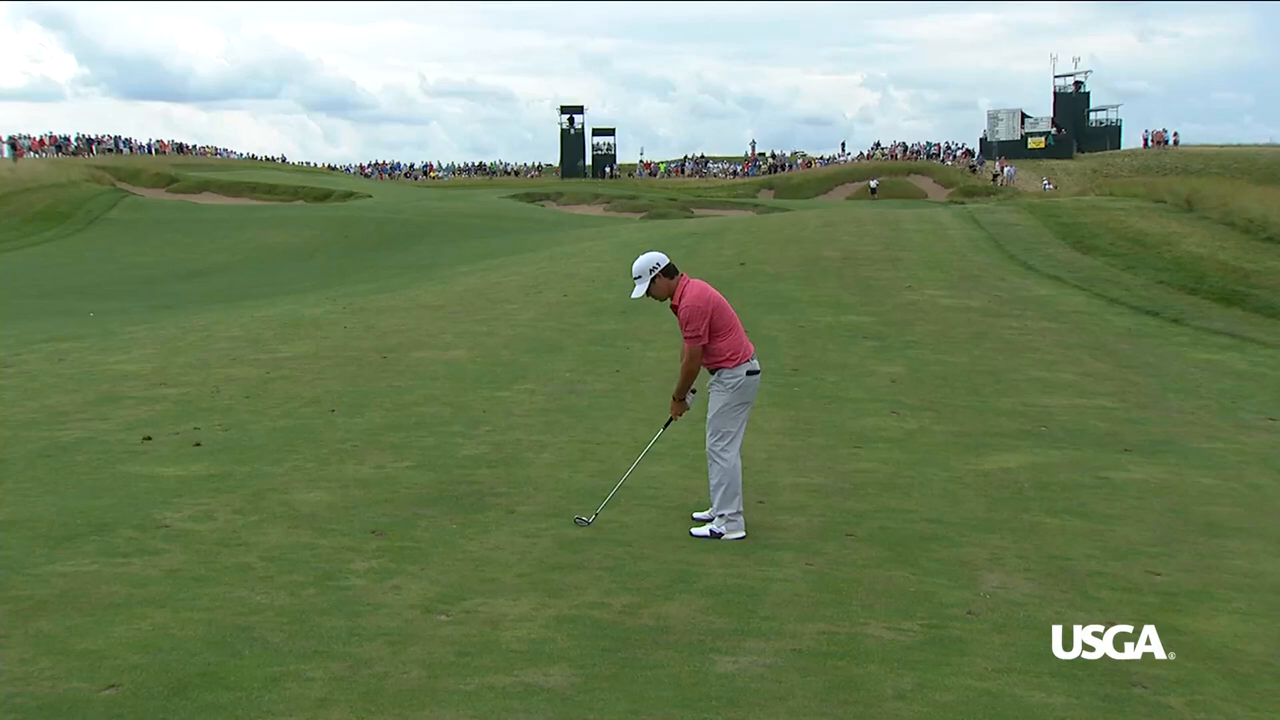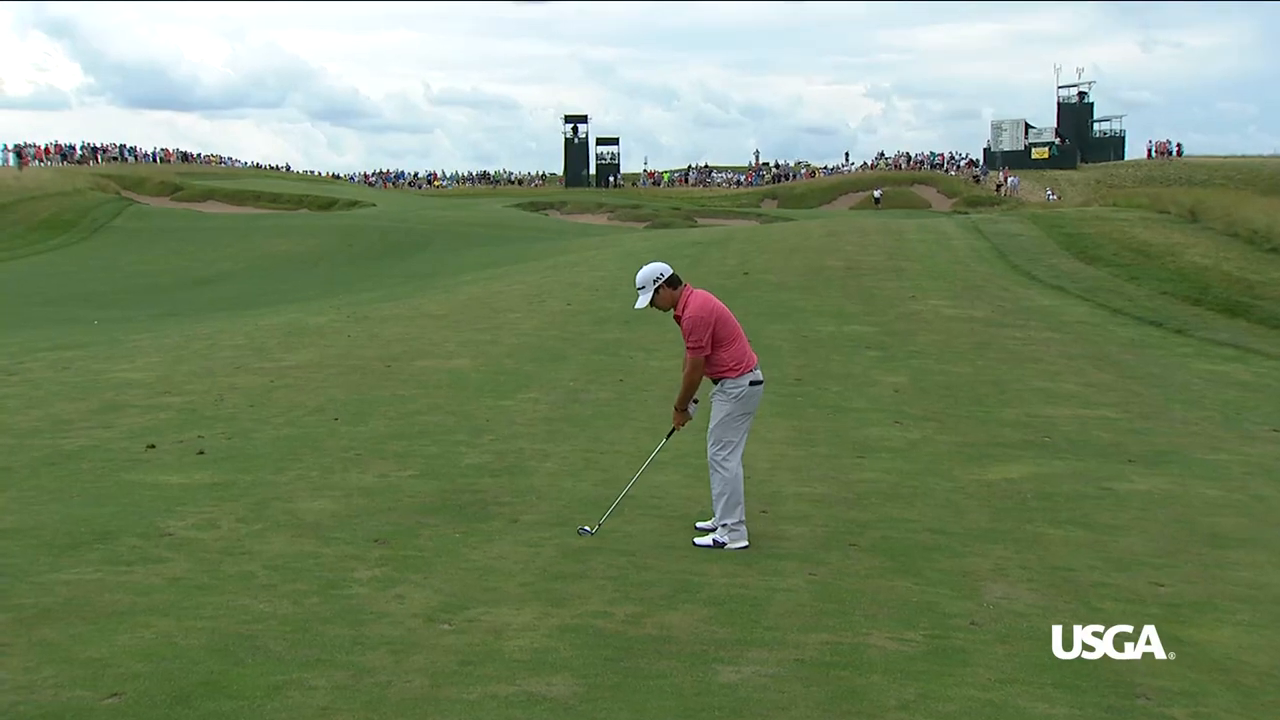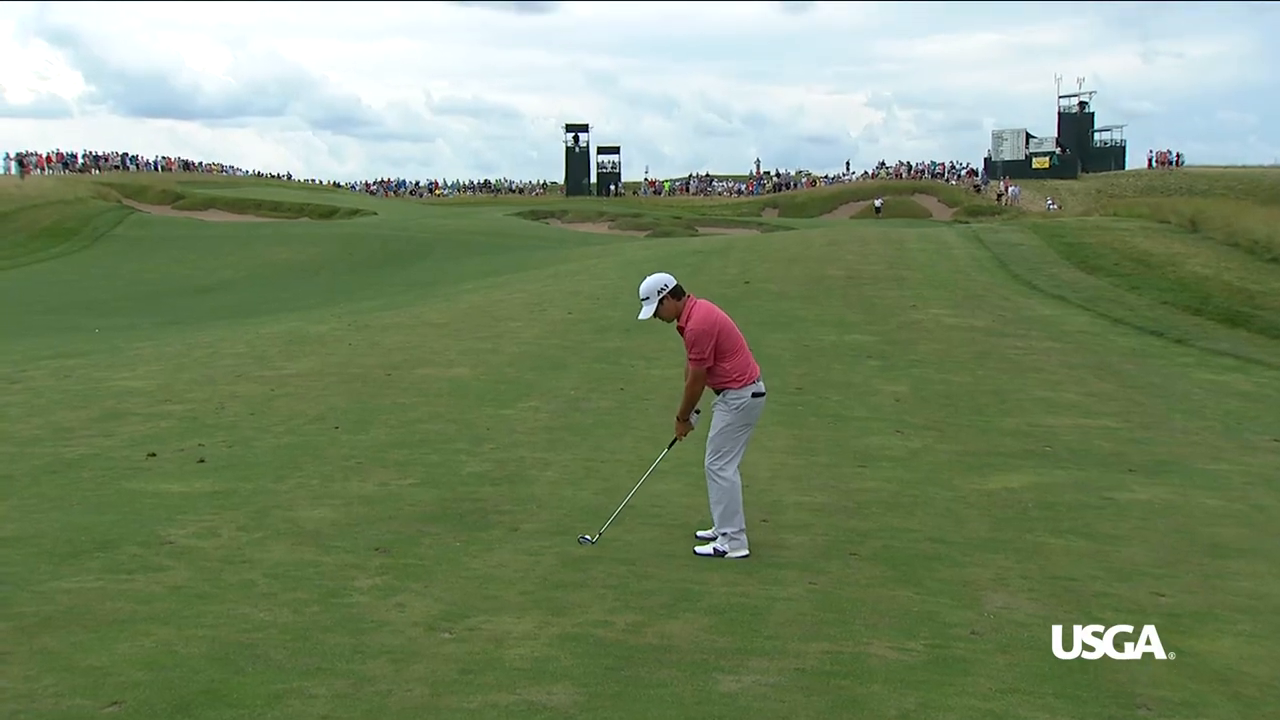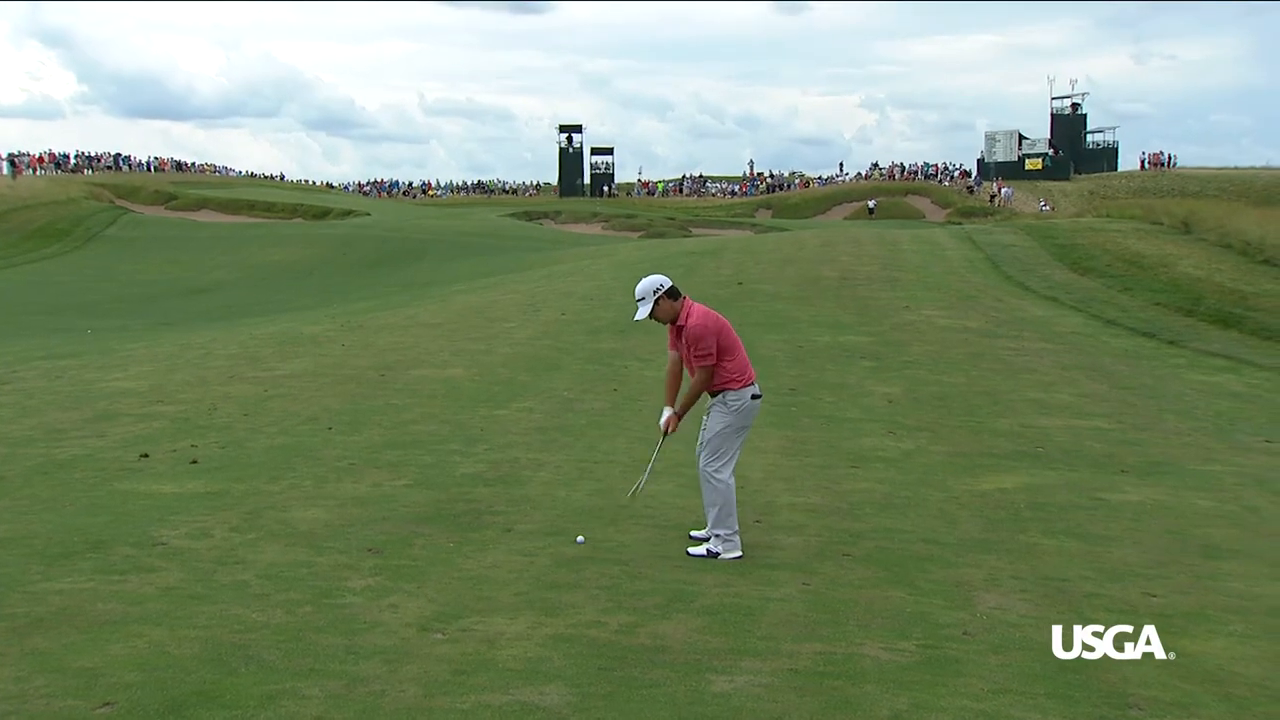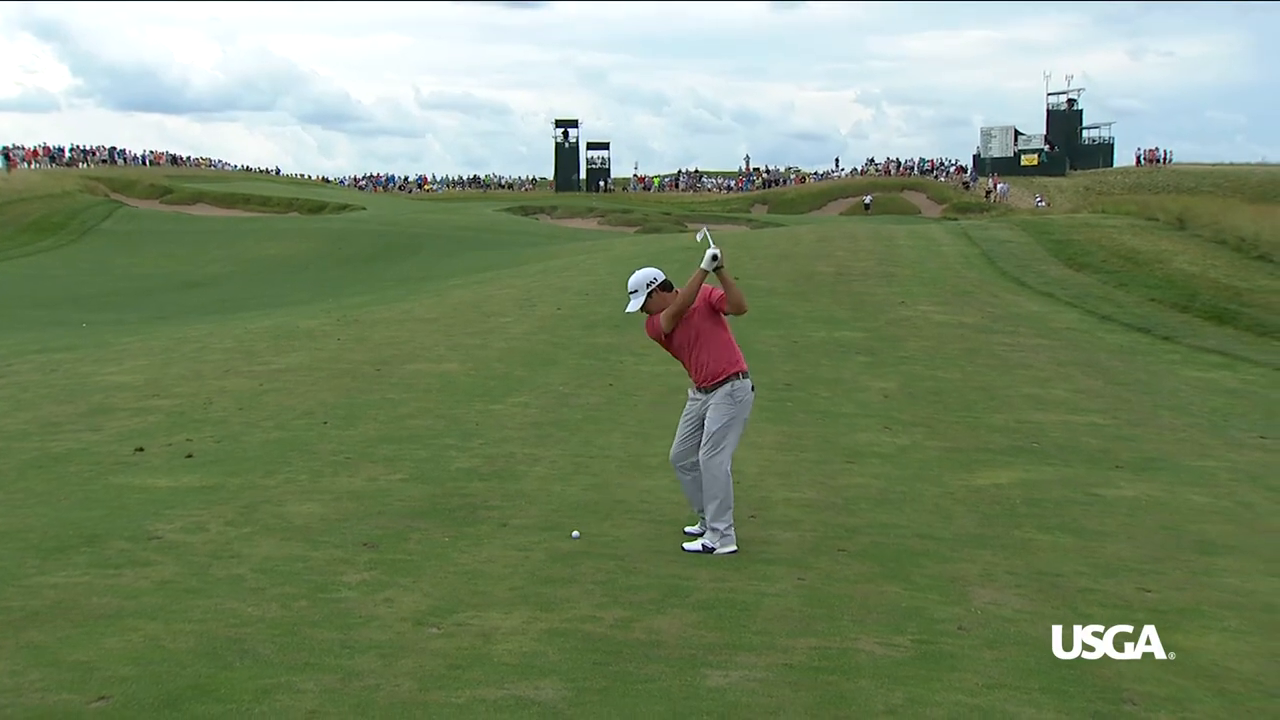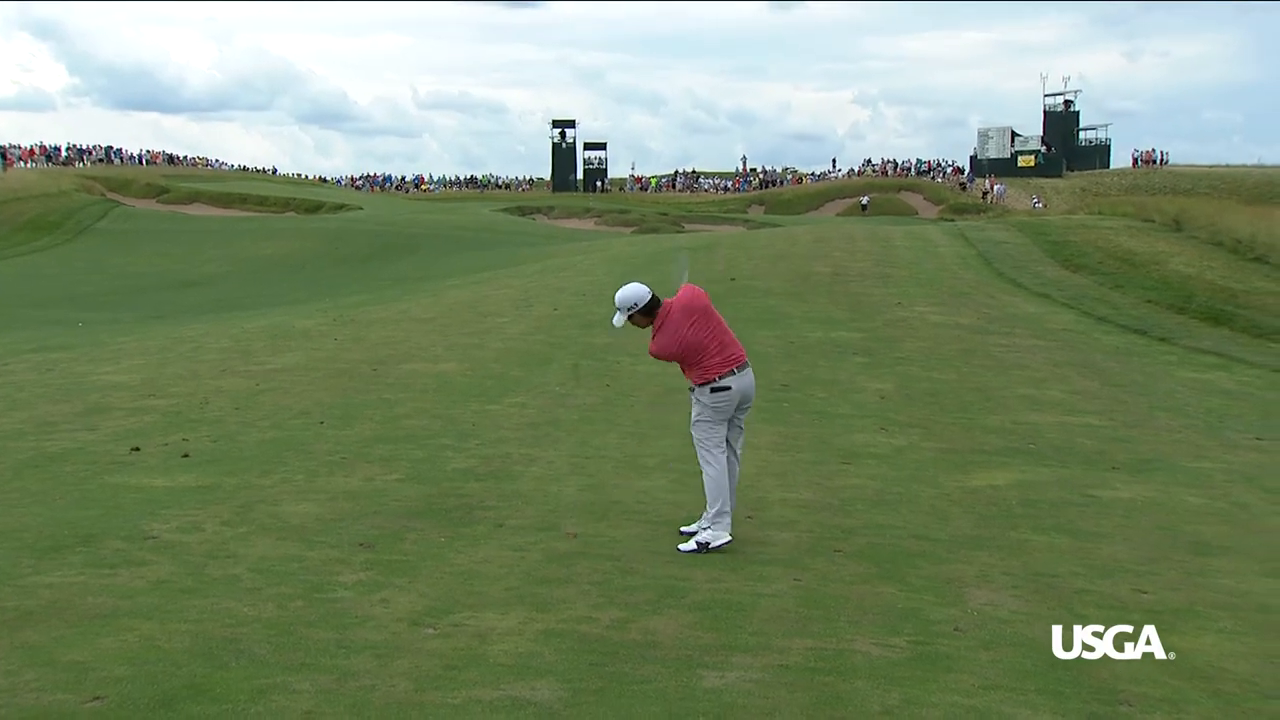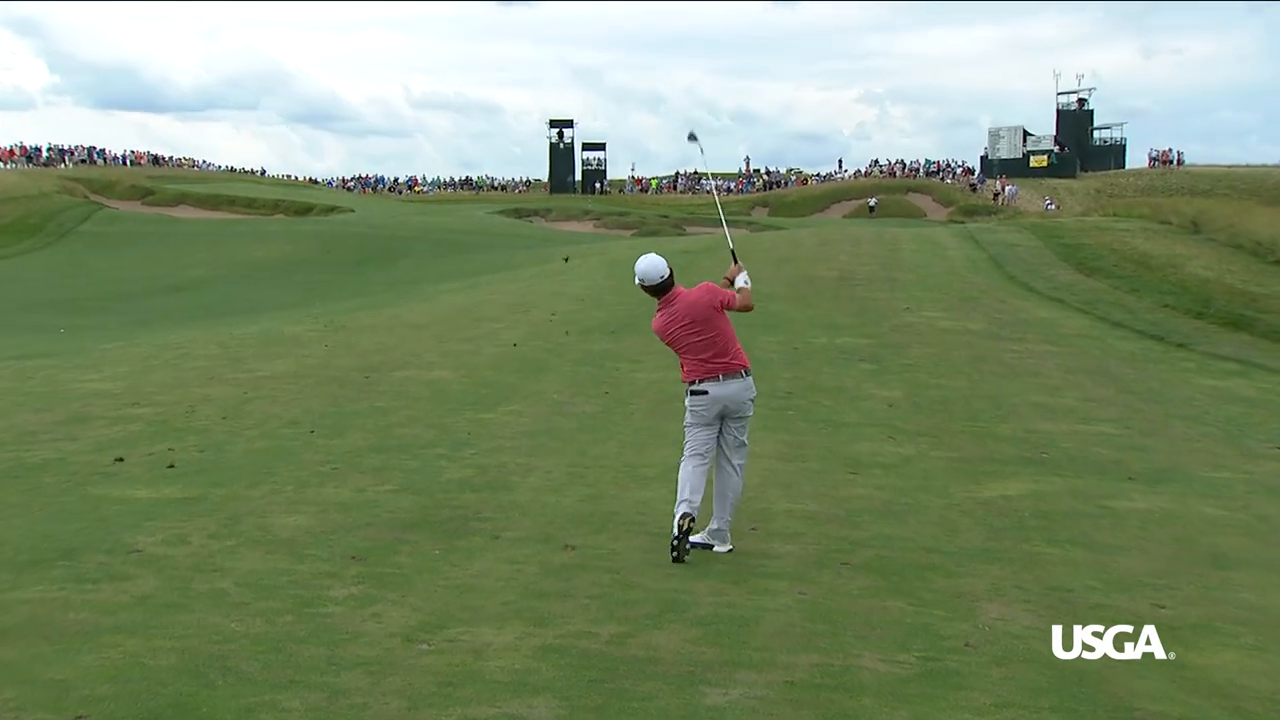
dt=0.4s
person 1, frame 1
left shoulder: (692, 302)
right shoulder: (690, 290)
left elbow: (693, 359)
right elbow: (688, 349)
left wrist: (677, 398)
right wrist: (681, 392)
left hip: (734, 375)
right hip: (733, 372)
left knee: (721, 447)
right knee: (719, 444)
left ankle: (729, 523)
right ankle: (723, 509)
person 1, frame 2
left shoulder: (695, 313)
right shoulder: (692, 300)
left elbow: (695, 369)
right elbow: (691, 358)
left wrist: (680, 408)
right wrist: (684, 402)
left hip: (738, 385)
right hip: (735, 381)
left knee: (723, 456)
right knee: (720, 452)
left ankle: (732, 532)
right ankle: (726, 518)
person 1, frame 3
left shoulder: (698, 325)
right shoulder: (696, 310)
left elbow: (696, 381)
right elbow: (692, 367)
left wrist: (681, 418)
right wrist: (686, 411)
left hip: (739, 396)
right hip: (739, 392)
left knee: (719, 465)
right knee: (721, 462)
left ankle: (733, 541)
right ankle: (726, 527)
person 1, frame 4
left shoulder: (698, 324)
right shoulder: (679, 322)
left elbow: (702, 379)
right elbow: (674, 366)
left wrist: (679, 414)
right wrist: (668, 410)
left hip: (736, 398)
right hip: (726, 396)
left knee: (714, 467)
right knee: (708, 461)
left ankle: (726, 543)
right ankle: (719, 528)
person 1, frame 5
left shoulder: (705, 294)
right shoulder: (654, 324)
left elbow: (740, 307)
right elbow: (676, 311)
left wrist: (720, 270)
right wrist: (703, 269)
left hip: (731, 390)
right hip: (701, 394)
left knee: (713, 461)
right knee: (682, 458)
left ankle: (721, 537)
right ankle: (710, 520)
person 1, frame 6
left shoulder: (658, 345)
right shoulder: (689, 295)
left hip: (713, 390)
right hip: (743, 377)
left knee: (711, 456)
right knee: (729, 453)
left ankle: (717, 528)
right ankle: (715, 521)
person 1, frame 7
left shoulder: (659, 324)
right shoulder: (705, 293)
right elbow: (746, 304)
left wrist: (728, 280)
right wrist: (740, 281)
left hip: (703, 393)
right hip: (740, 385)
left knee: (695, 457)
right knee: (732, 462)
left ankle: (685, 513)
right ankle: (719, 534)
